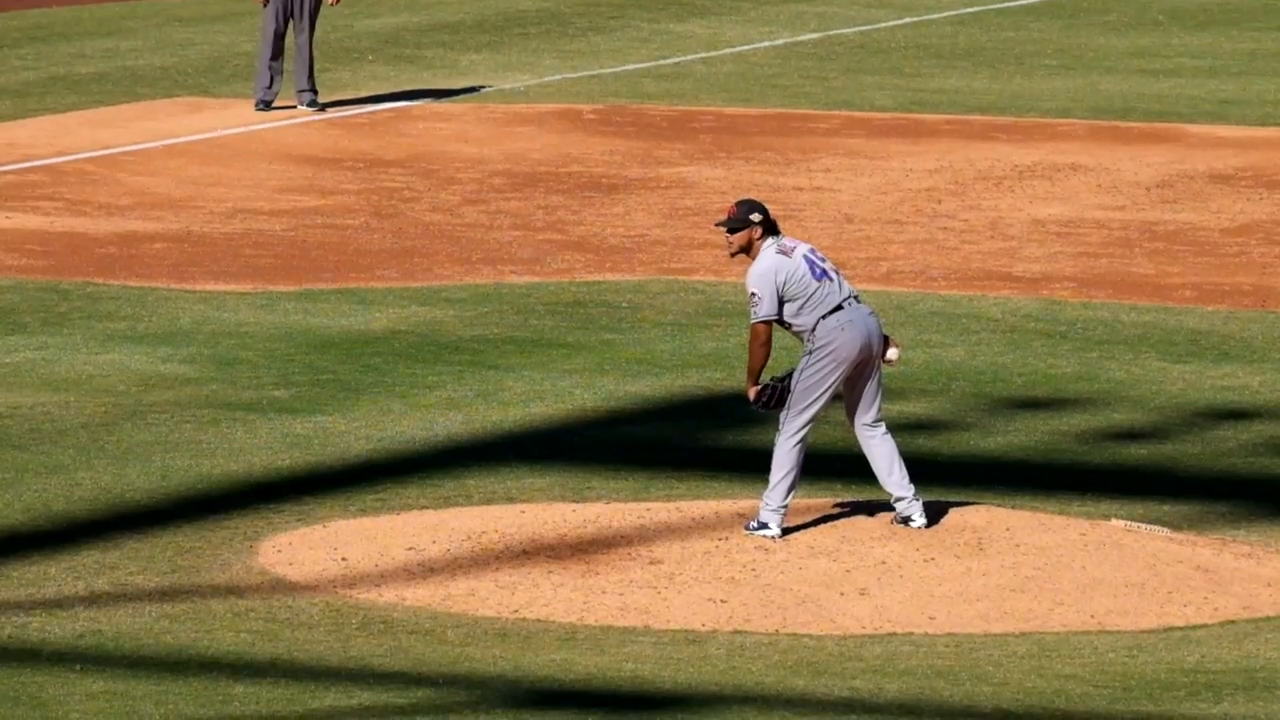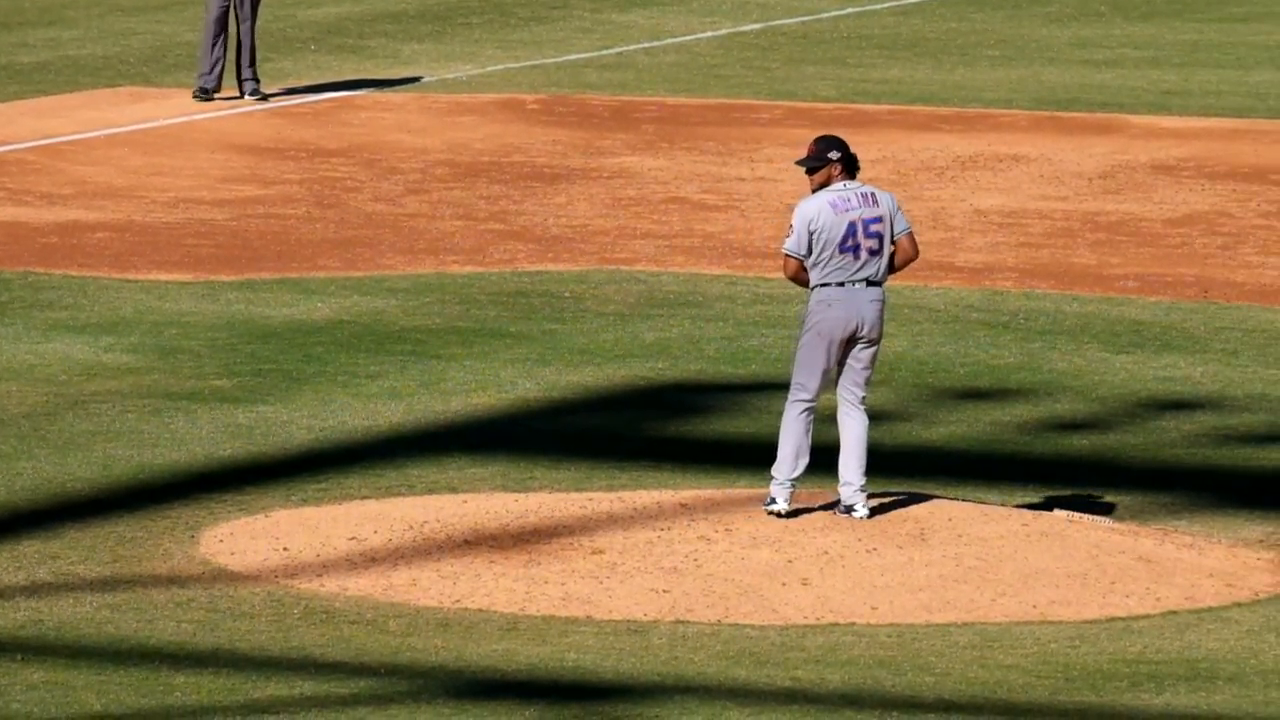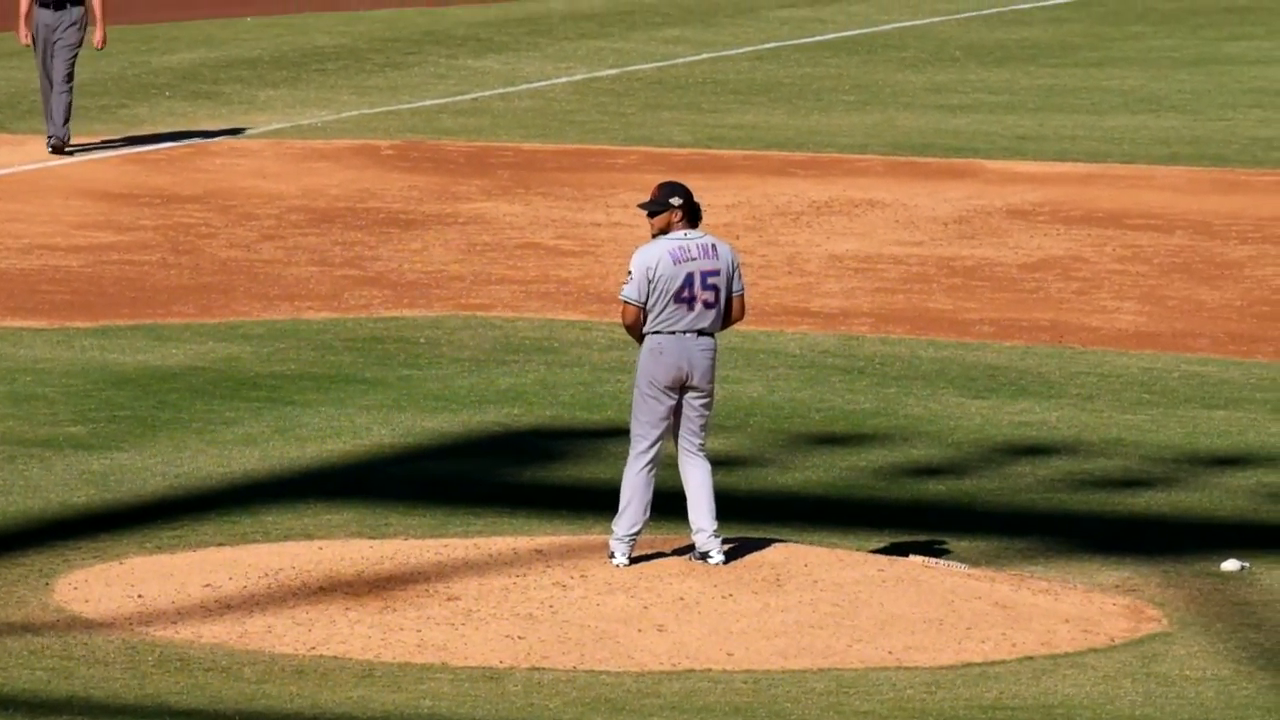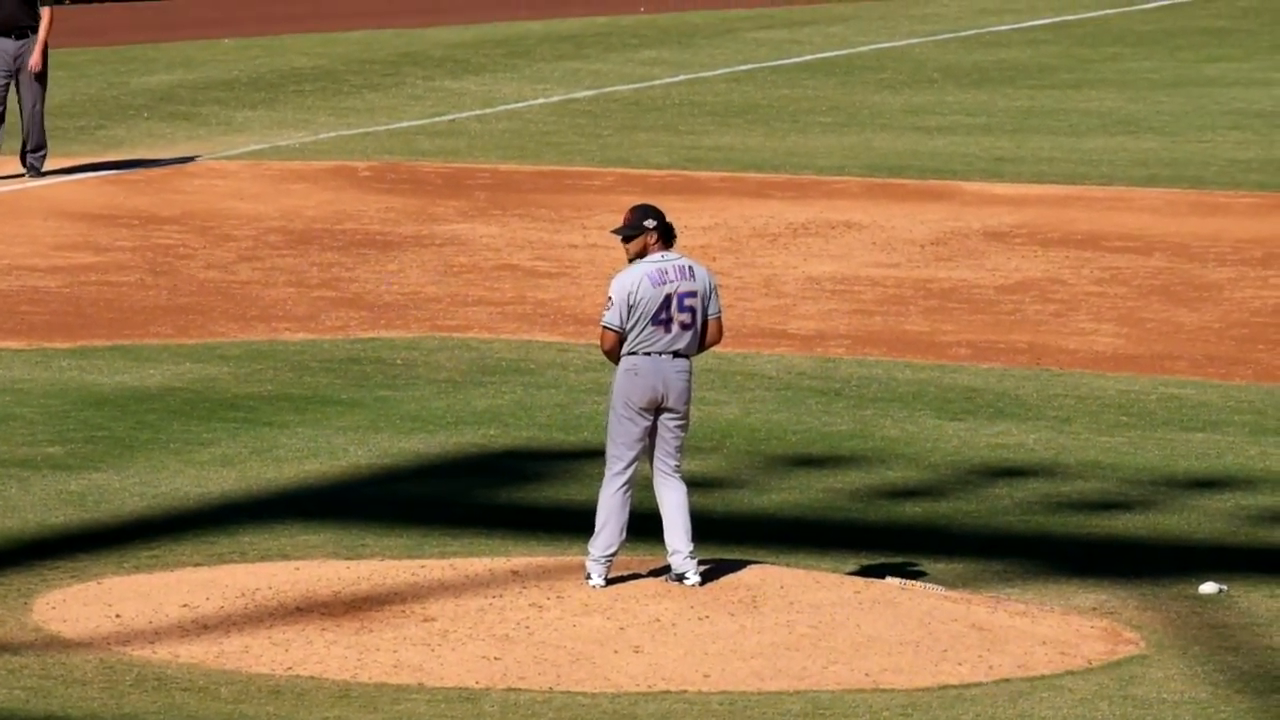
dt=1s
person 1, frame 1
left shoulder: (762, 269)
right shoulder: (793, 245)
left elbow: (761, 335)
left wrist: (752, 383)
left hip: (835, 335)
right hip: (868, 323)
left knee: (793, 426)
right knee: (869, 424)
left ankle: (770, 516)
right ankle: (909, 507)
person 1, frame 2
left shoulder: (810, 207)
right shoulder: (883, 200)
left elbow: (792, 269)
right elbow: (908, 252)
right wrist: (873, 275)
left hip: (828, 304)
right hip: (872, 304)
left knee: (801, 398)
right knee: (852, 401)
left ankle: (781, 490)
right ankle: (853, 497)
person 1, frame 3
left shoulder: (649, 254)
right shoulder: (723, 252)
left elbow: (630, 317)
right elbow: (736, 311)
left wrist: (647, 340)
left hip: (661, 351)
right hip: (703, 353)
left knee: (644, 449)
right knee: (693, 449)
left ankle: (622, 543)
right ankle: (709, 542)
person 1, frame 4
left shoulder: (629, 278)
right shoulder: (701, 275)
left elbow: (609, 343)
right elbow: (714, 334)
left wrist: (627, 362)
left hip: (637, 374)
right hip: (679, 375)
left knee: (618, 471)
right knee: (669, 471)
left ankle: (599, 565)
right ankle: (684, 564)
